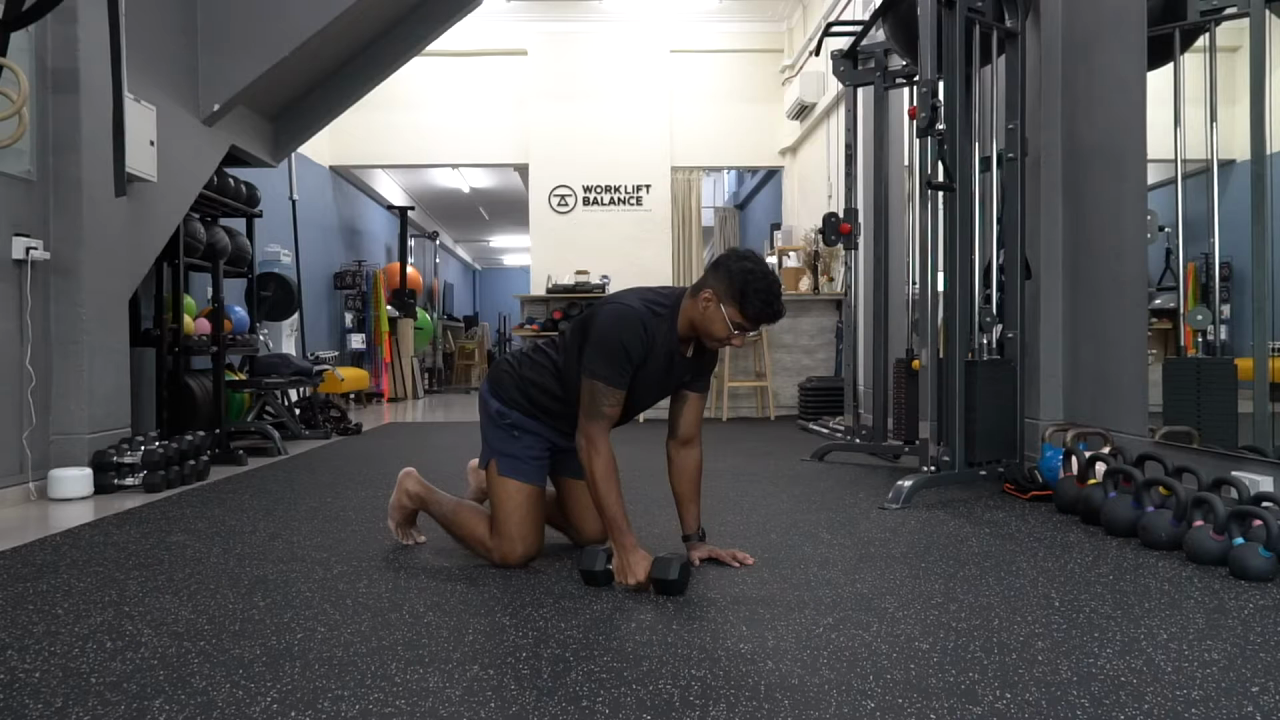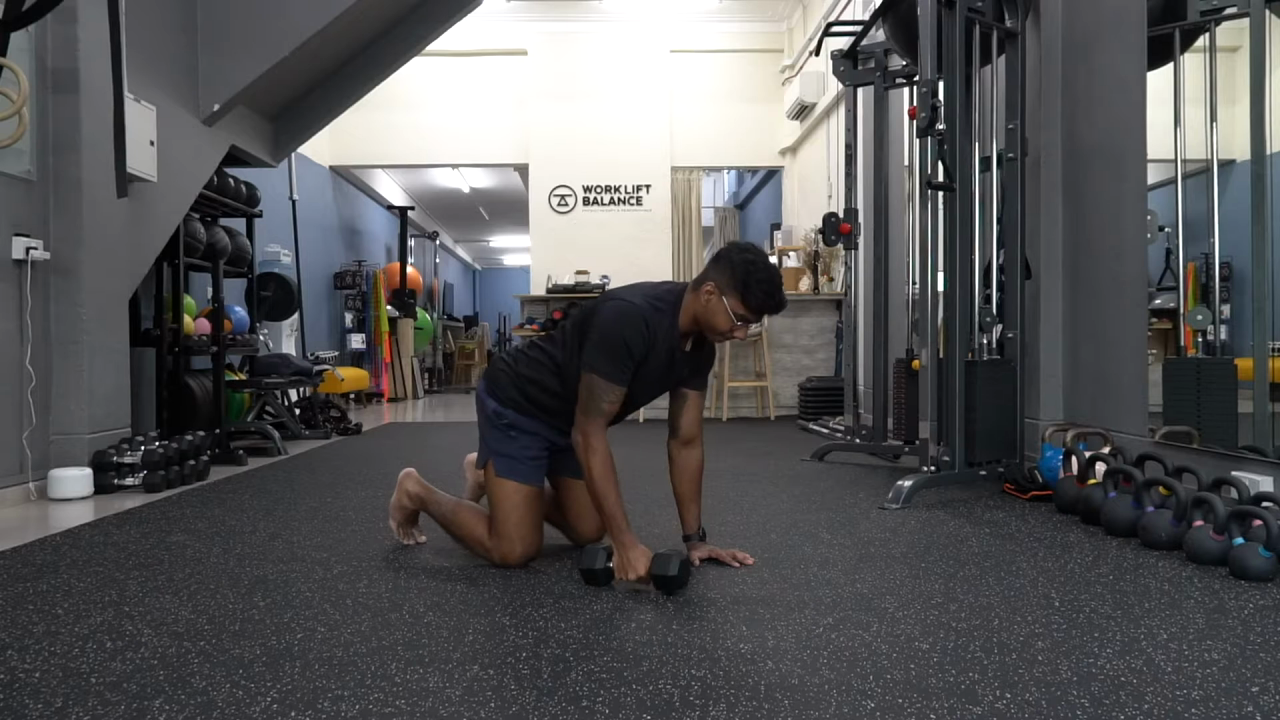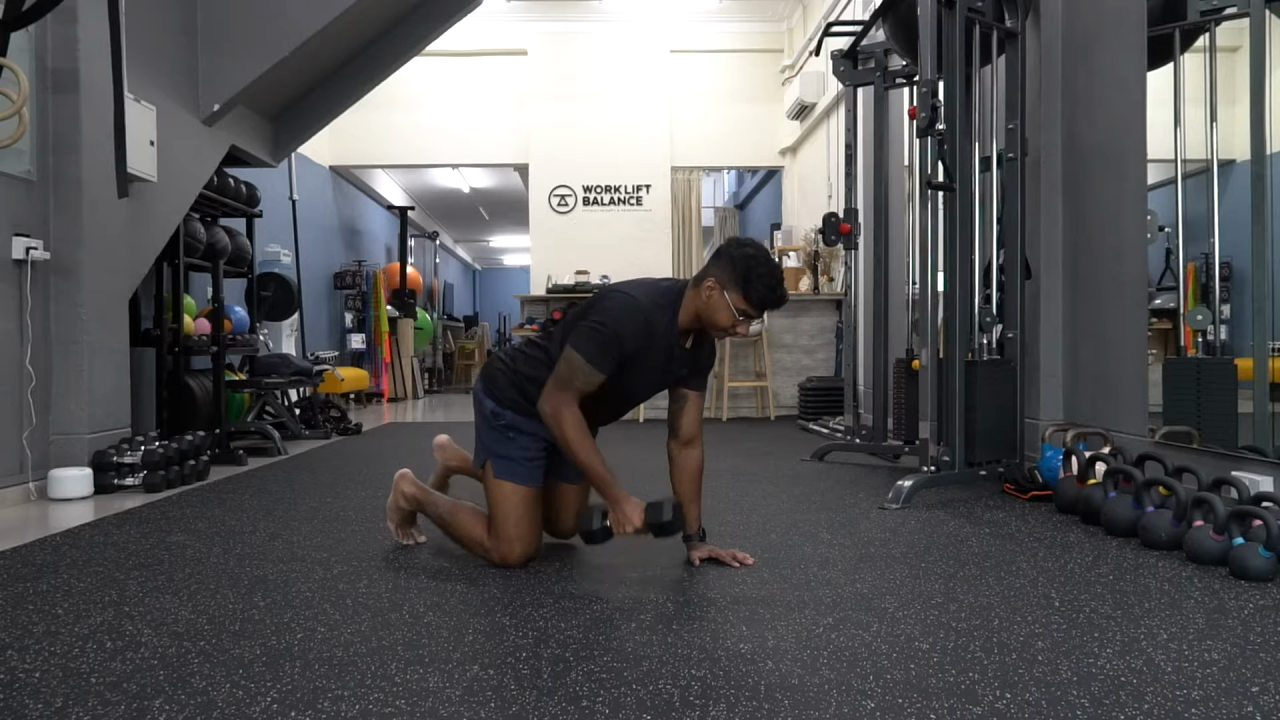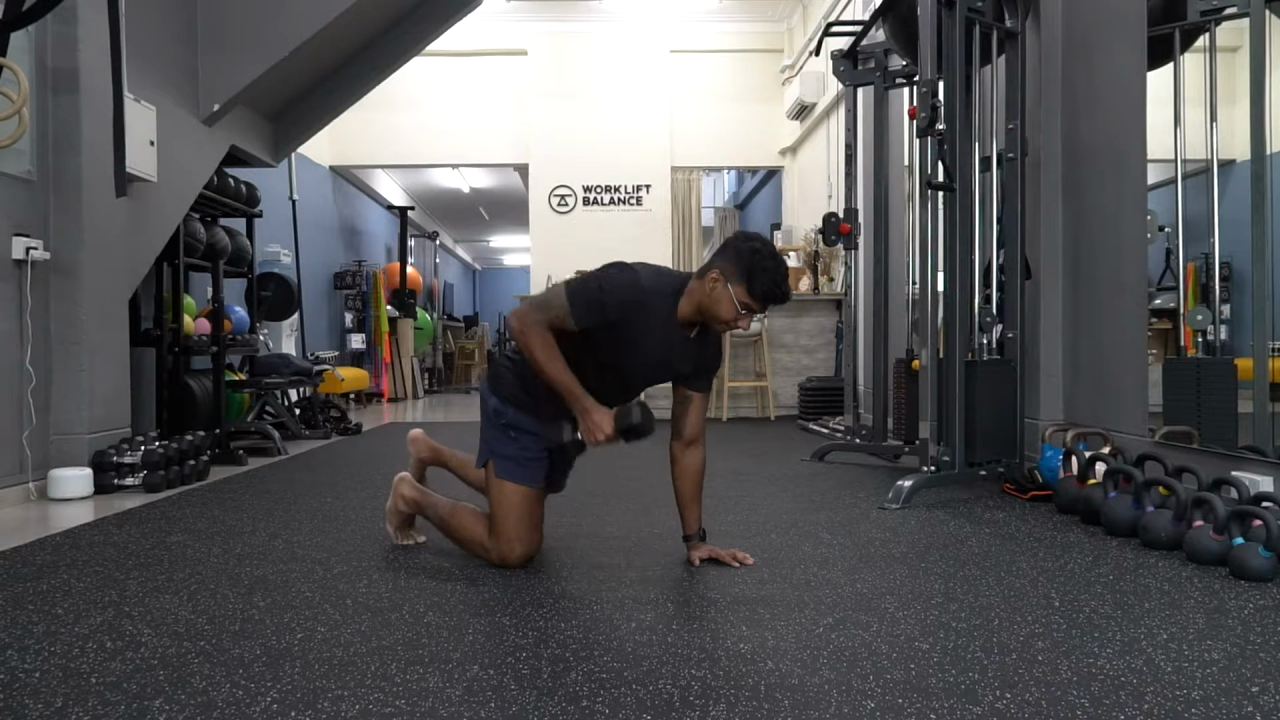
dt=0.3s
person 1, frame 1
left shoulder: (702, 350)
right shoulder: (627, 322)
left elbow: (684, 442)
right elbow: (593, 437)
left wrist: (694, 539)
right wrist: (626, 545)
left hip: (571, 416)
right hip: (518, 405)
left knee: (592, 534)
right knee: (514, 550)
left ankle: (490, 481)
right ankle: (416, 492)
person 1, frame 2
left shoulder: (700, 346)
right shoulder: (629, 318)
left elbow: (685, 441)
right elbow: (589, 434)
left wrist: (694, 538)
right wrist: (626, 542)
left hip: (567, 415)
right hip: (515, 404)
left knee: (589, 533)
right knee: (513, 551)
left ankle: (489, 473)
right ankle: (416, 492)
person 1, frame 3
left shoulder: (700, 346)
right shoulder: (631, 311)
left elbow: (685, 442)
right elbow: (556, 403)
left wrist: (695, 538)
right wrist: (616, 497)
left hip: (564, 415)
right hip: (514, 402)
left knee: (562, 526)
right knee: (513, 550)
left ankle: (457, 458)
right ankle: (412, 493)
person 1, frame 4
left shoulder: (706, 346)
right shoulder: (633, 290)
left elbow: (687, 442)
right elbow: (524, 321)
left wrist: (694, 539)
right wrist: (585, 407)
left hip: (564, 410)
right hip: (519, 401)
left knee: (526, 507)
right knee: (513, 550)
left ankle: (429, 451)
right ankle: (411, 496)
